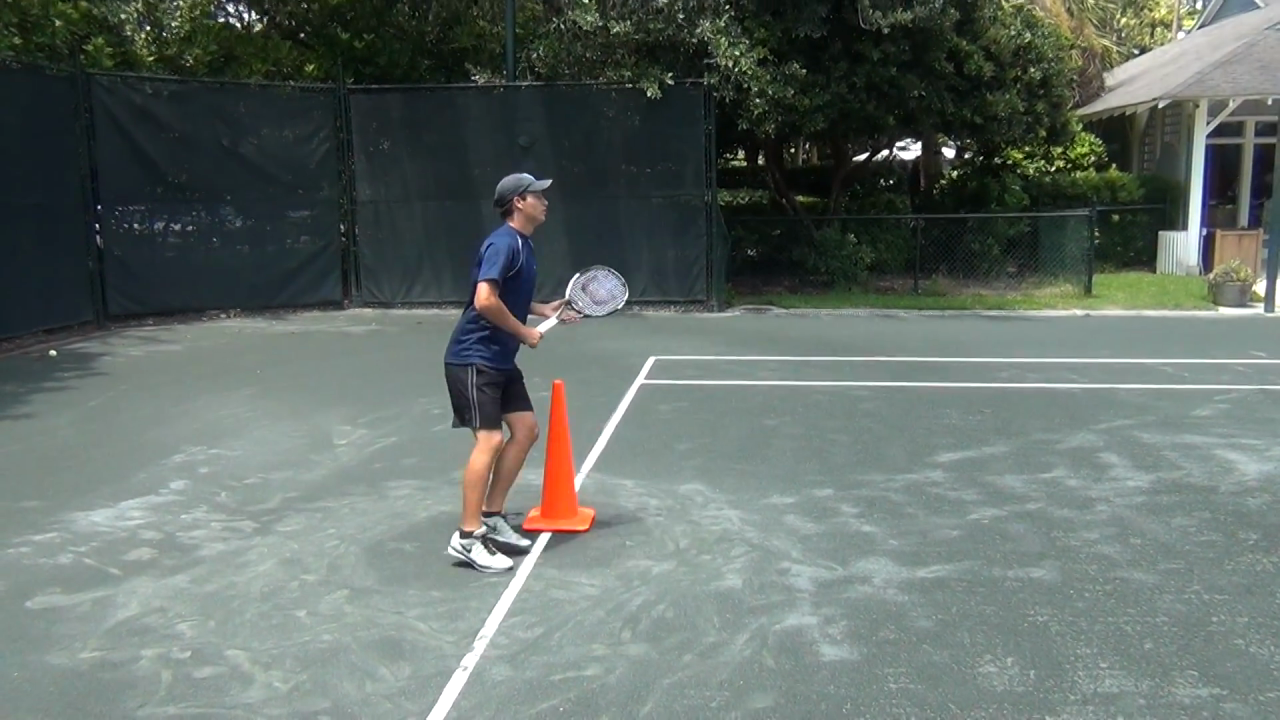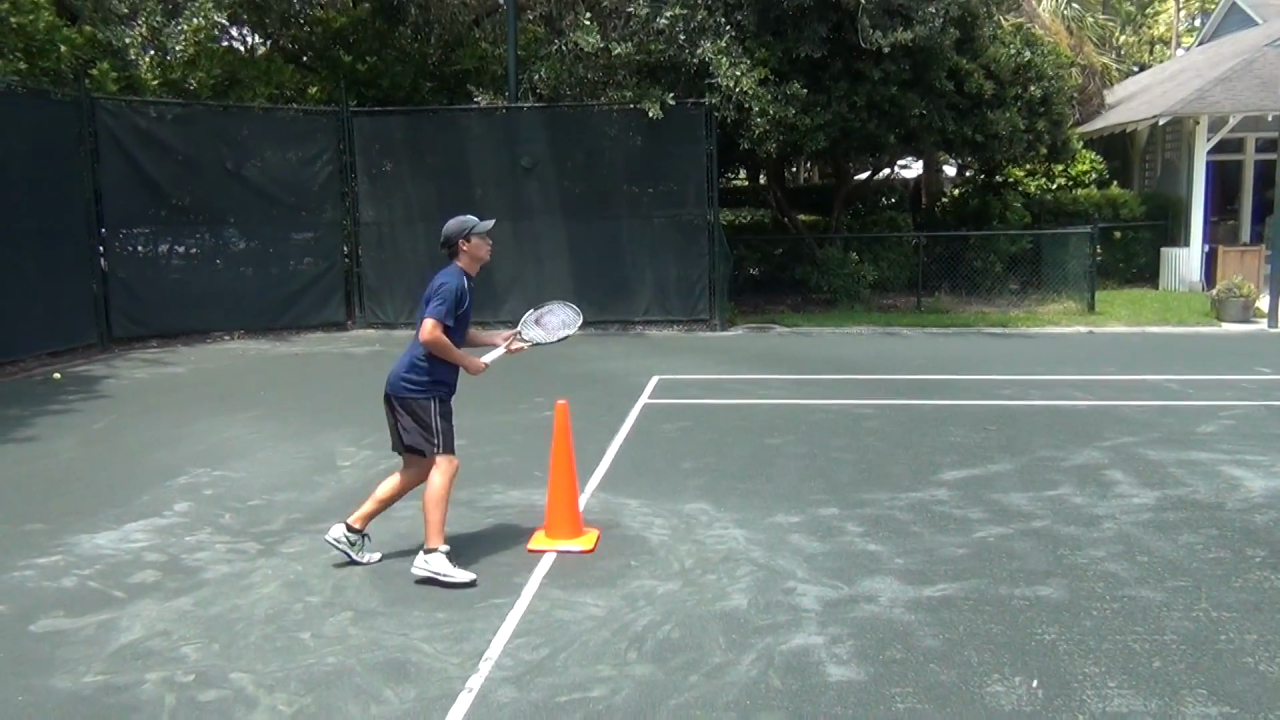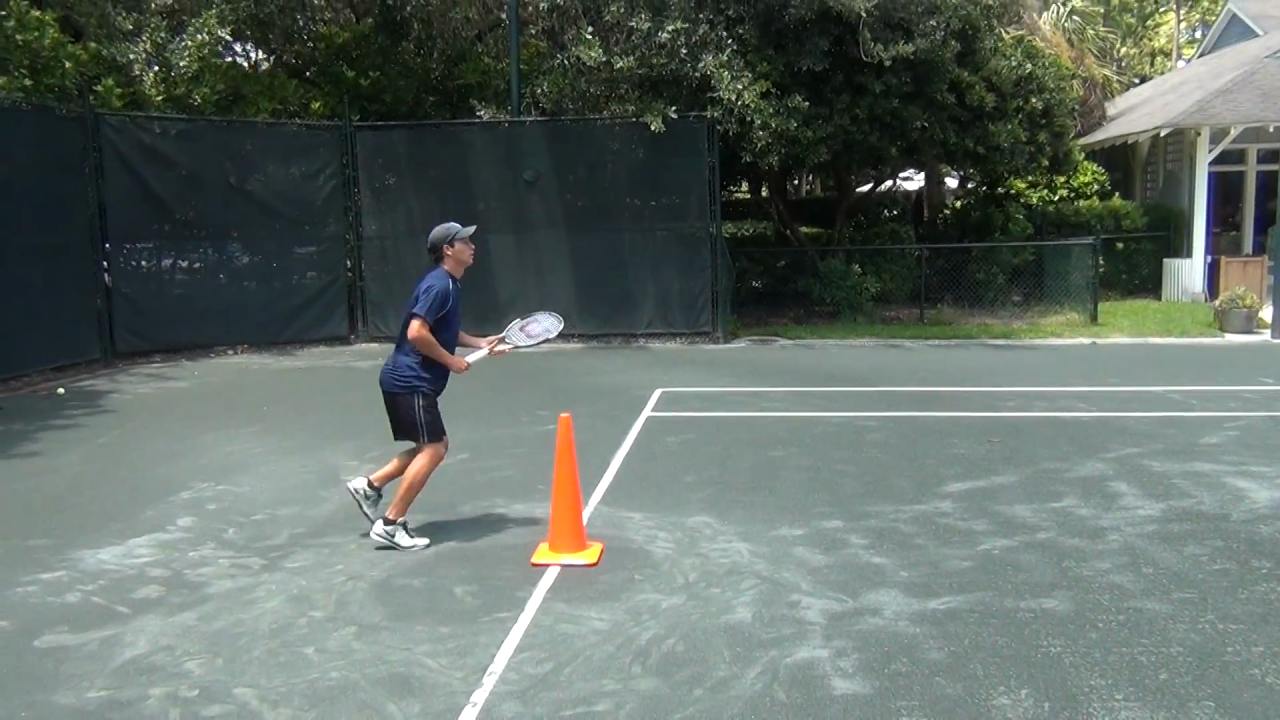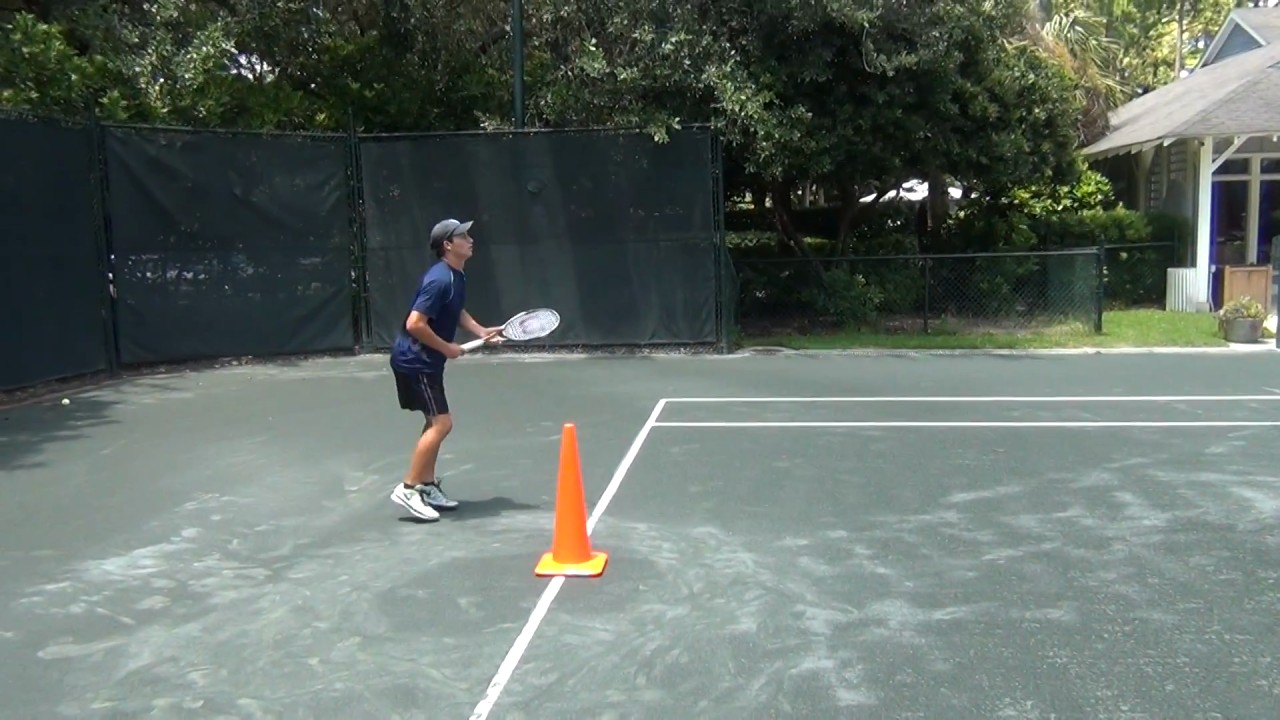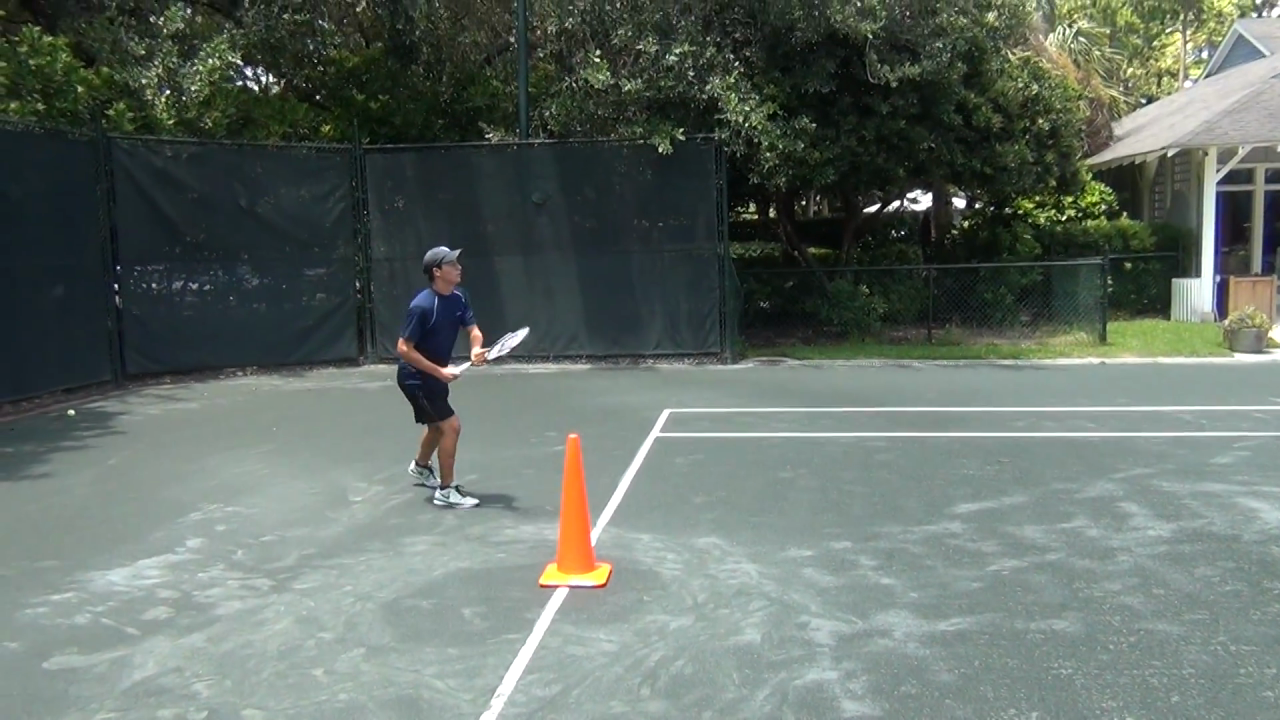
dt=0.3s
person 1, frame 1
left shoulder: (524, 245)
right shoulder: (503, 243)
right elbow: (485, 300)
left wrist: (545, 309)
right wrist: (523, 332)
left hip: (501, 360)
right hip: (475, 358)
left knee: (526, 430)
right knee: (490, 440)
left ankle: (492, 515)
right ankle: (467, 536)
person 1, frame 2
left shoulder: (465, 283)
right shoulder: (450, 283)
right elbow: (429, 336)
left wrist: (496, 340)
right wrist: (468, 363)
left hip: (411, 386)
right hip: (422, 387)
left knee: (416, 468)
right knee: (444, 462)
left ankle: (350, 529)
right ankle: (433, 554)
person 1, frame 3
left shoulder: (453, 285)
right shoulder: (438, 284)
left elbow: (448, 332)
right elbow: (417, 333)
left wrist: (481, 343)
right wrist: (451, 361)
left hip: (406, 379)
right hip: (411, 381)
left knee: (431, 448)
right knee: (433, 451)
left ankle: (369, 485)
right ankle: (391, 523)
person 1, frame 4
left shoulder: (457, 276)
right shoulder: (439, 280)
left elbow: (459, 312)
right elbow: (414, 324)
left wrist: (482, 331)
right wrist: (447, 348)
left hip: (427, 361)
right hip: (415, 361)
left knee: (437, 423)
right knee: (441, 423)
left ankle: (418, 485)
right ankle: (408, 490)
person 1, frame 5
left shoulder: (458, 298)
right shoulder: (422, 306)
left elbow: (472, 329)
right elbow: (403, 349)
left wrist: (475, 350)
right wrist: (438, 371)
left hip: (434, 375)
right hip: (417, 379)
left knee: (439, 425)
right knee: (451, 426)
left ankle: (420, 467)
right ankle: (446, 490)
